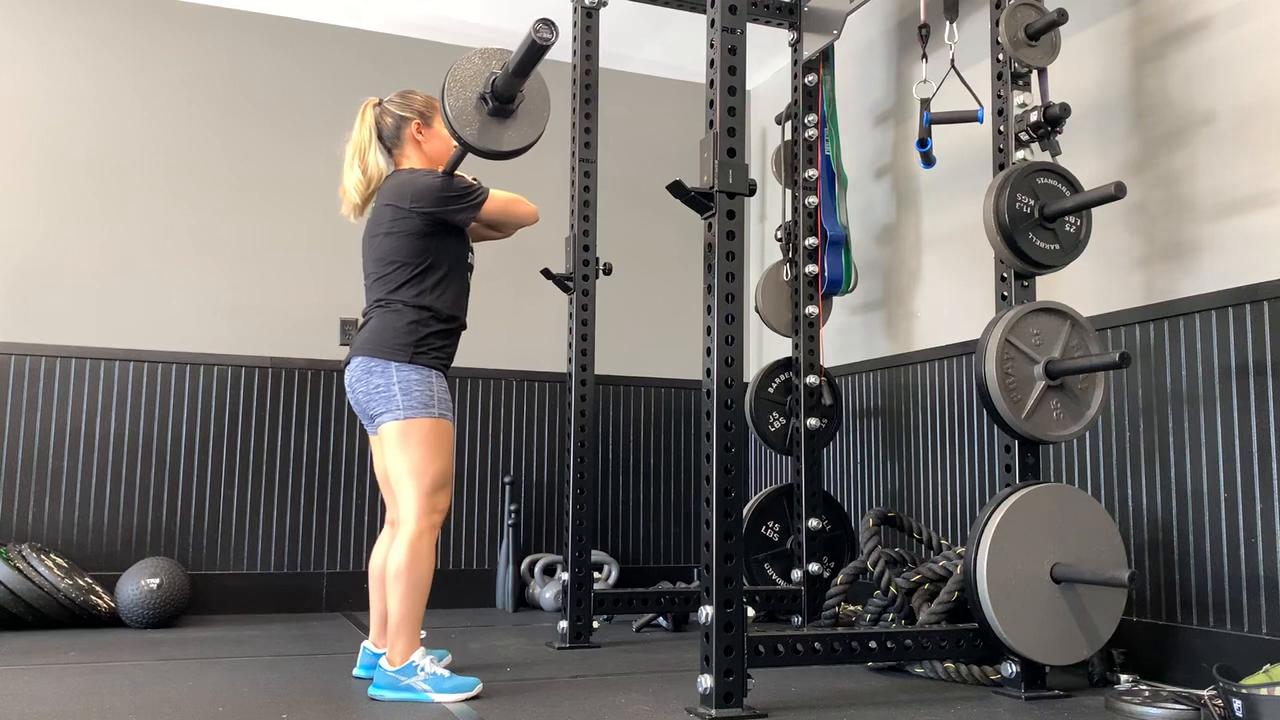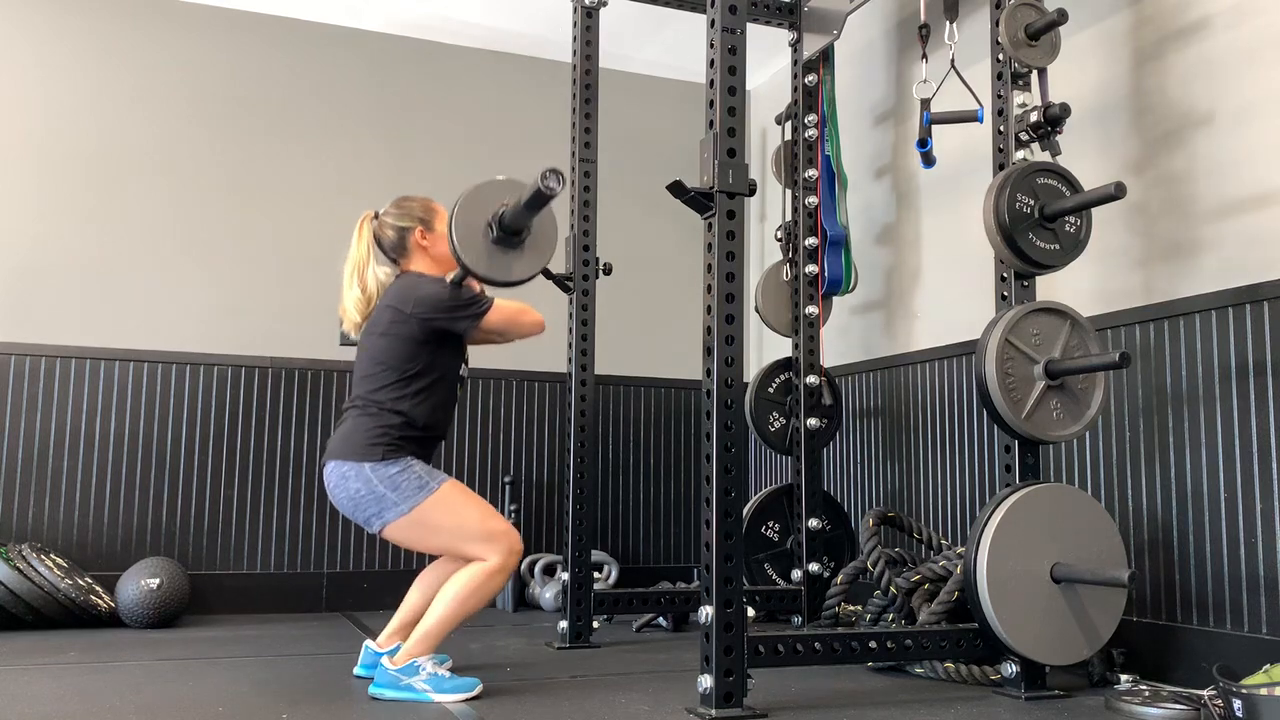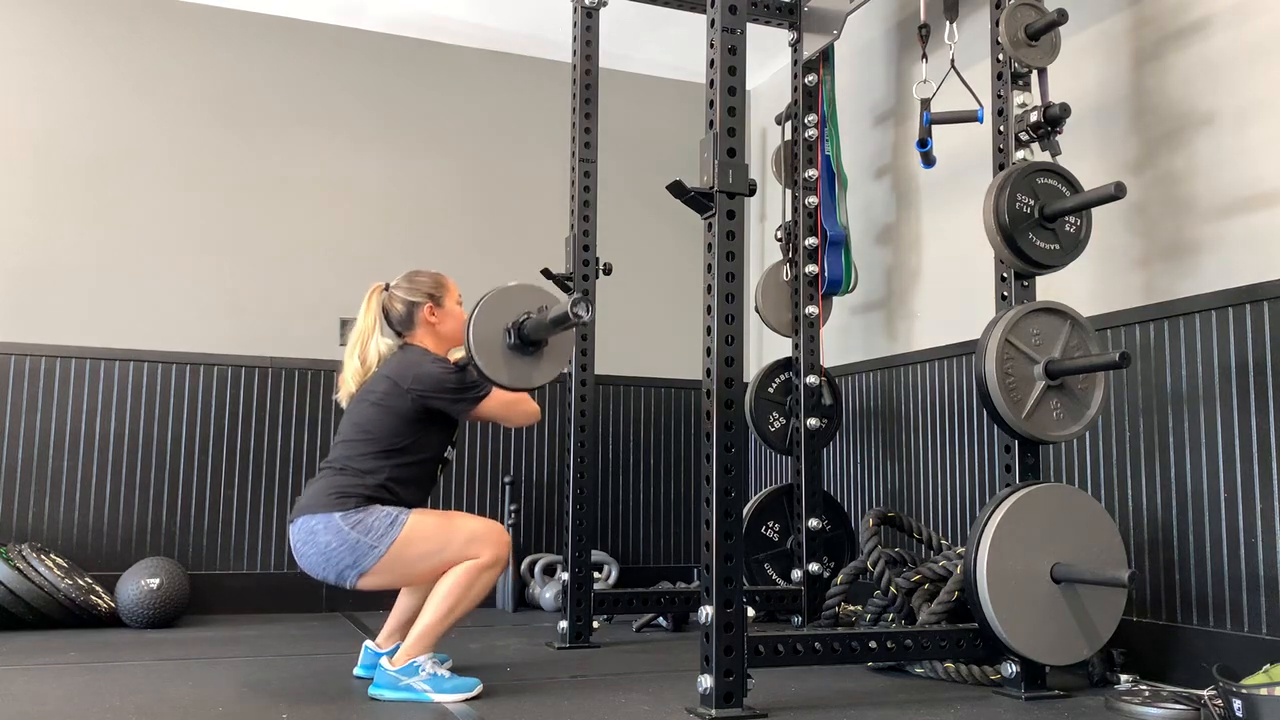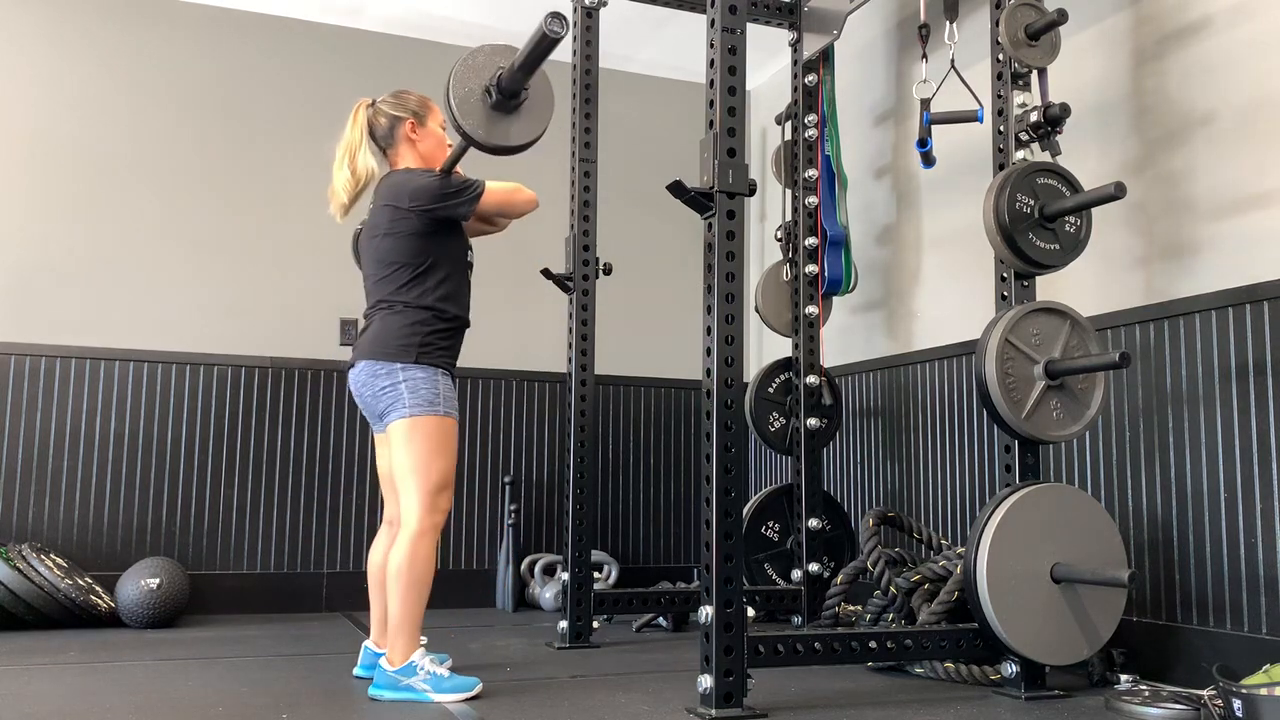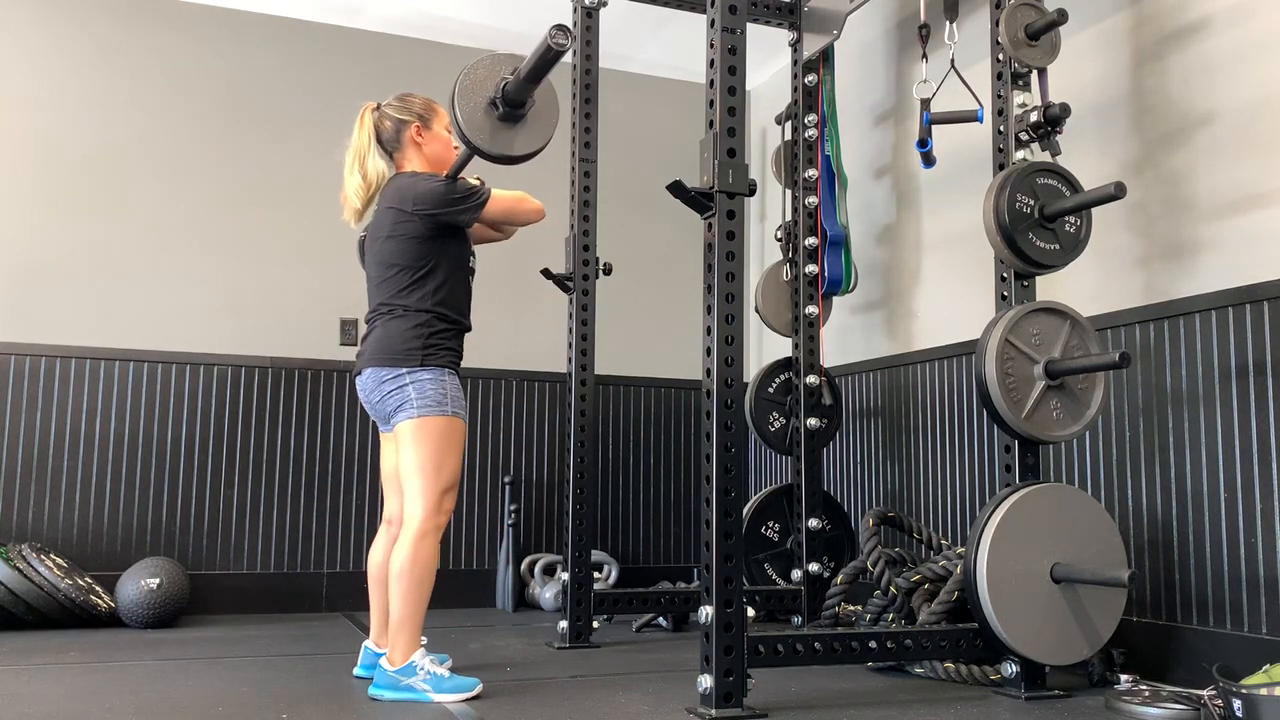
dt=1s
person 1, frame 1
left shoulder: (395, 198)
right shoulder: (425, 187)
left elbow: (475, 228)
right elbow: (525, 213)
left wrist: (473, 213)
right wrist: (478, 195)
left hip: (378, 367)
right hip: (402, 367)
left knee: (403, 518)
right knee: (423, 514)
left ankle: (379, 647)
right ankle: (400, 666)
person 1, frame 2
left shoulder: (406, 297)
right shoulder: (429, 295)
left elbow: (497, 329)
right elbow: (529, 323)
left wrist: (472, 297)
right wrist: (480, 295)
left hip: (361, 464)
right hip: (376, 466)
left knee: (473, 547)
right knee: (501, 548)
left ankle: (385, 647)
right ankle: (406, 666)
person 1, frame 3
left shoulder: (407, 369)
right shoulder: (428, 373)
right elbow: (524, 412)
left wrist: (473, 371)
left hip: (328, 528)
right hip: (339, 529)
left knee: (459, 547)
right knee: (490, 544)
left ankle: (385, 649)
right ankle: (405, 666)
person 1, frame 4
left shoulder: (398, 197)
right shoulder: (422, 187)
left elbow: (494, 220)
right elbow: (523, 201)
left wrist: (463, 193)
right wrist: (470, 186)
left hip: (383, 367)
right hip: (408, 366)
left knee: (401, 517)
right knee: (424, 515)
left ankle: (380, 647)
right ankle: (401, 665)
person 1, frame 5
left shoulder: (400, 201)
right shoulder: (426, 192)
left elbow: (487, 230)
right elbow: (530, 210)
left wrist: (472, 199)
right wrist: (480, 194)
left hip: (387, 369)
right hip: (416, 369)
left knee: (399, 518)
right knee: (427, 518)
left ankle: (380, 647)
right ankle: (402, 666)
